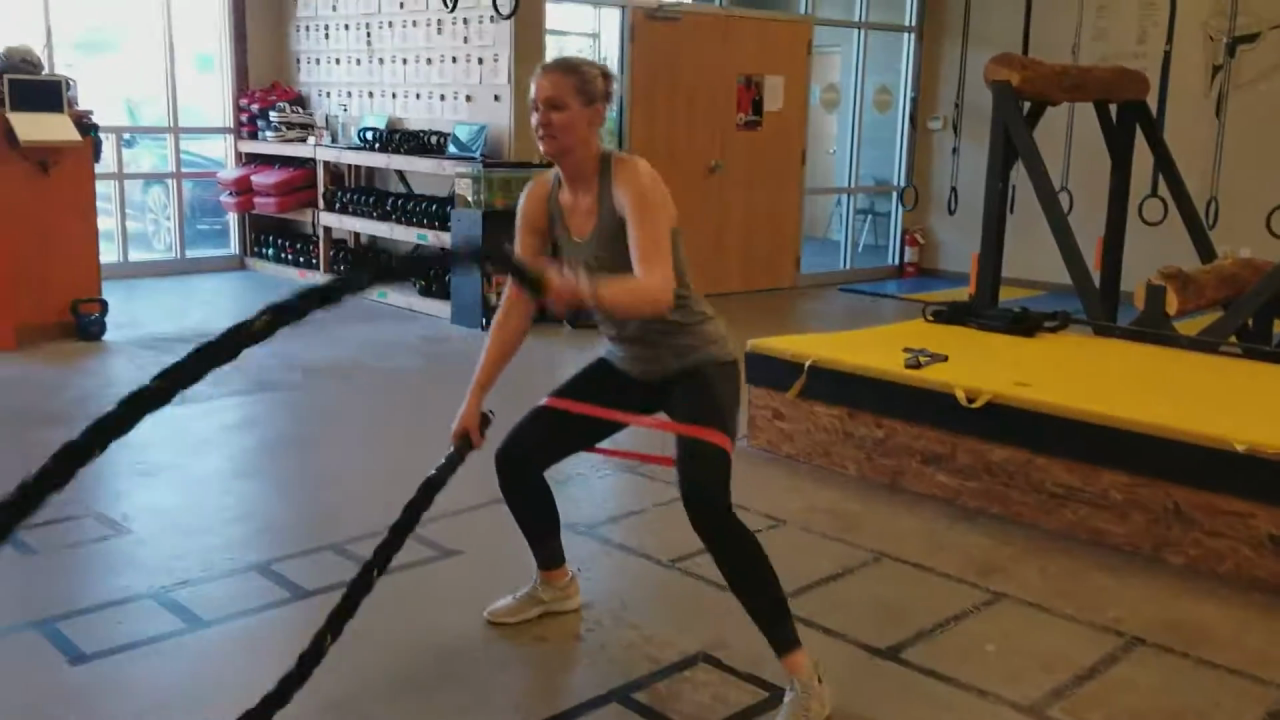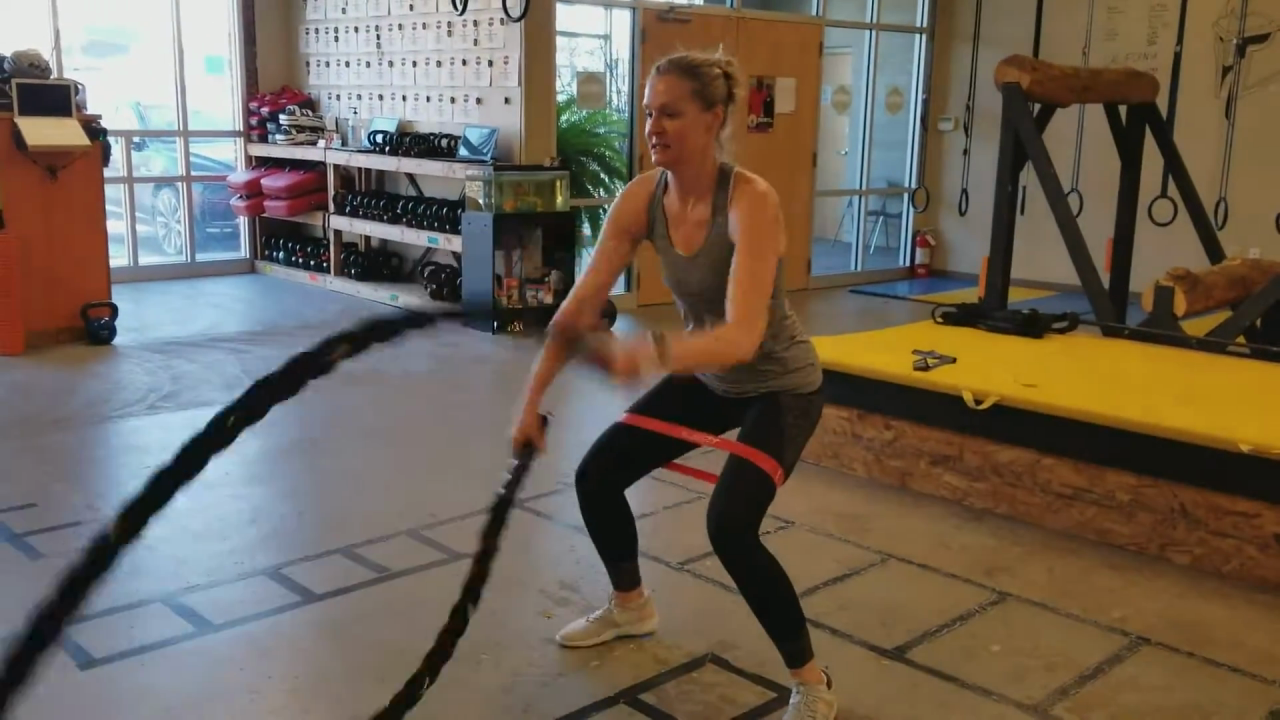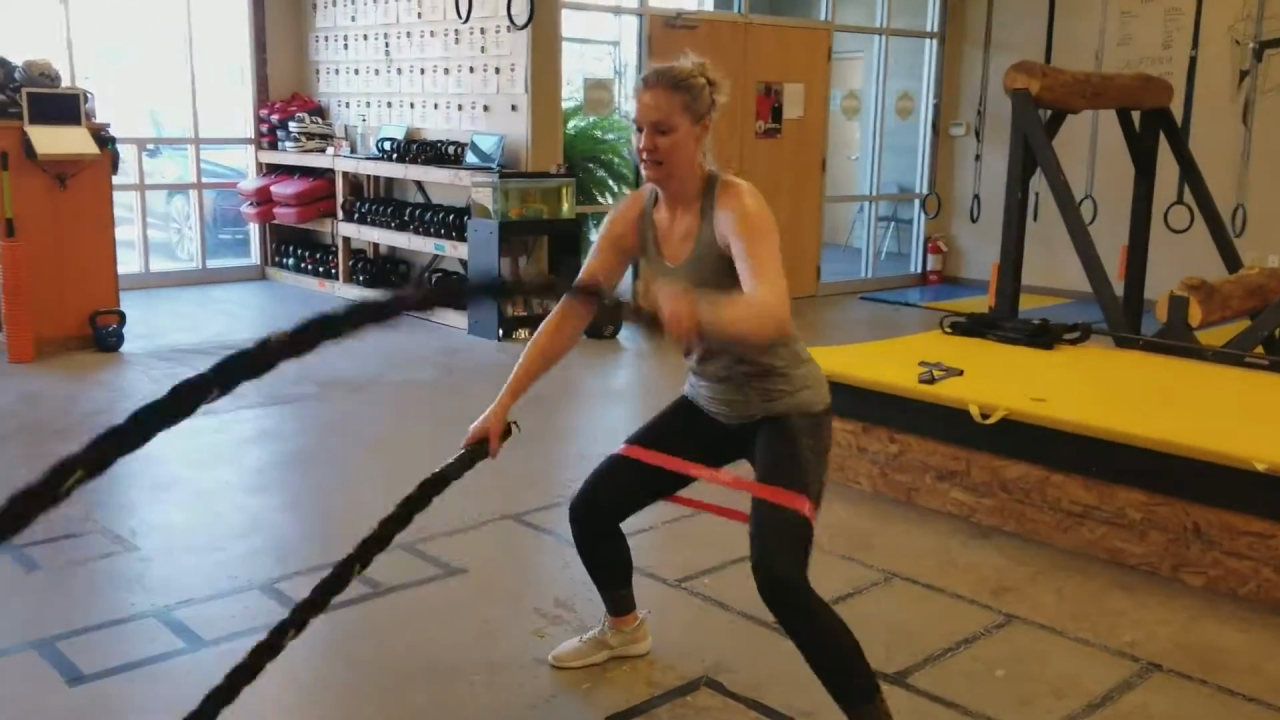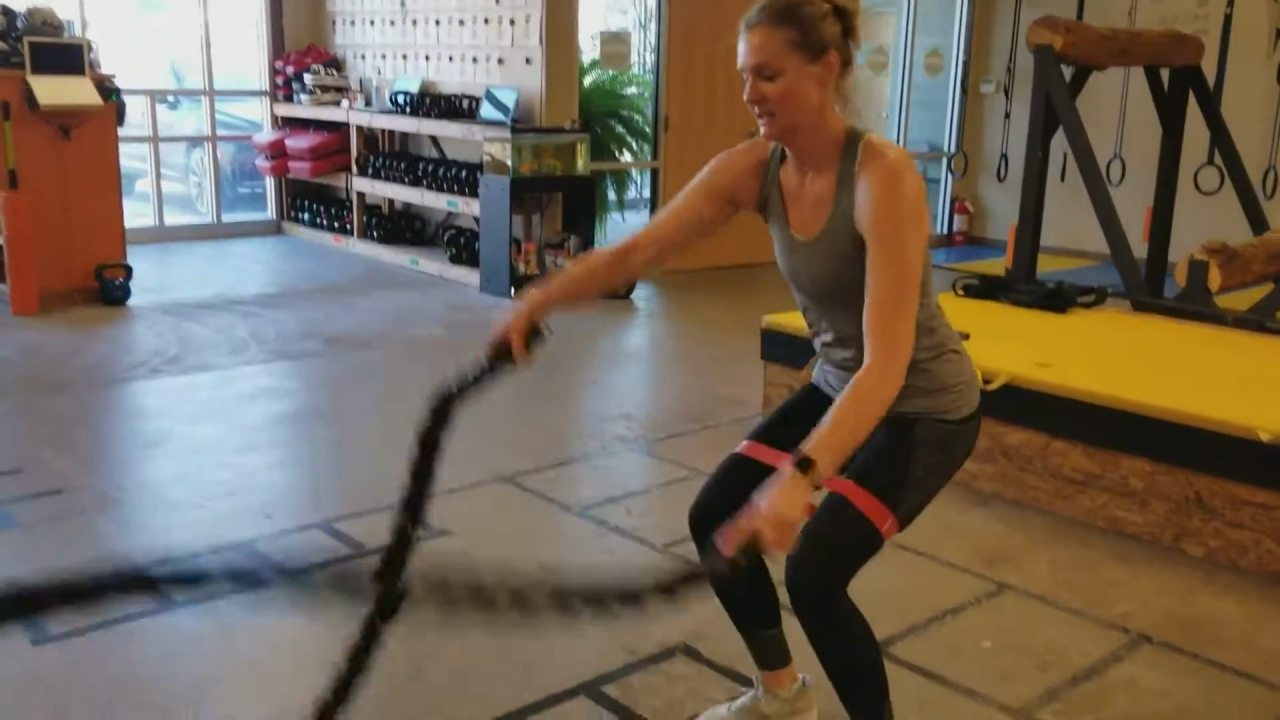
dt=0.7s
person 1, frame 1
left shoulder: (634, 180)
right shoulder: (540, 196)
left elbow: (657, 287)
right elbow: (516, 307)
left wrist: (588, 292)
right wrist: (475, 397)
left hip: (696, 361)
right hip: (625, 363)
left knee: (706, 504)
right knee: (515, 456)
right ankle: (555, 584)
person 1, frame 2
left shoulder: (751, 201)
right shoulder: (642, 197)
left elbow: (743, 337)
right elbow: (583, 301)
left wrist: (656, 351)
right wrist: (531, 399)
left hip: (782, 386)
right hip: (707, 379)
left knee: (728, 526)
right knee: (597, 473)
right ankle: (629, 605)
person 1, frame 3
left shoulder: (737, 204)
right shoulder: (634, 215)
left elbow: (772, 310)
right elbow: (569, 314)
left wrist: (700, 311)
right wrist: (502, 403)
left hip: (785, 409)
right hip: (709, 403)
left knee: (778, 576)
right knee: (591, 507)
right ankle: (625, 627)
person 1, frame 4
left shoulder: (885, 177)
right shoulder: (755, 165)
left elbow: (886, 363)
right elbow: (641, 250)
left wrist: (798, 485)
right wrist: (540, 299)
left hip: (926, 407)
right hip: (837, 384)
left knee: (814, 574)
right knee: (714, 517)
